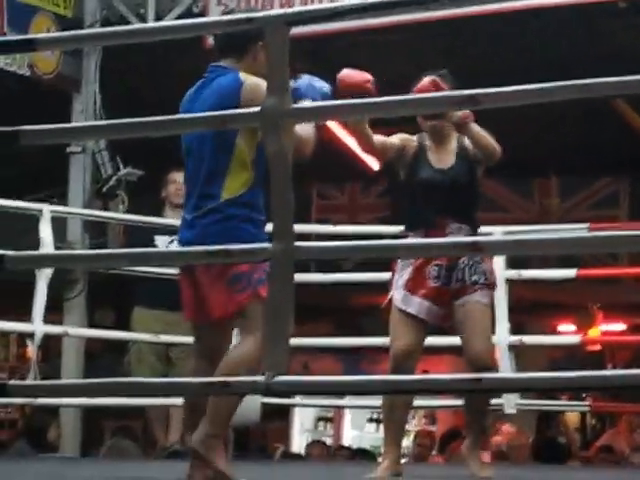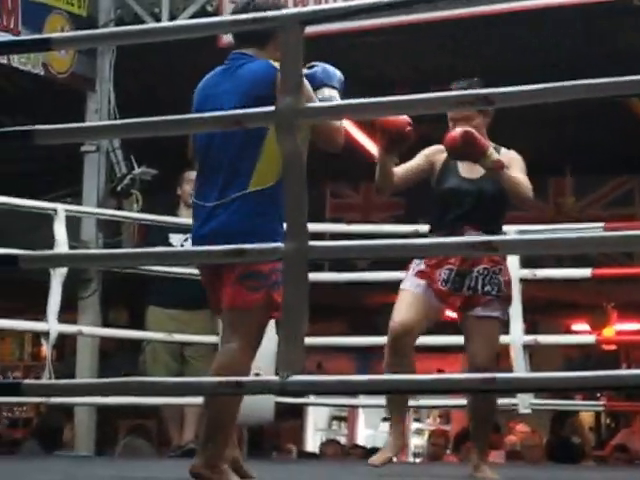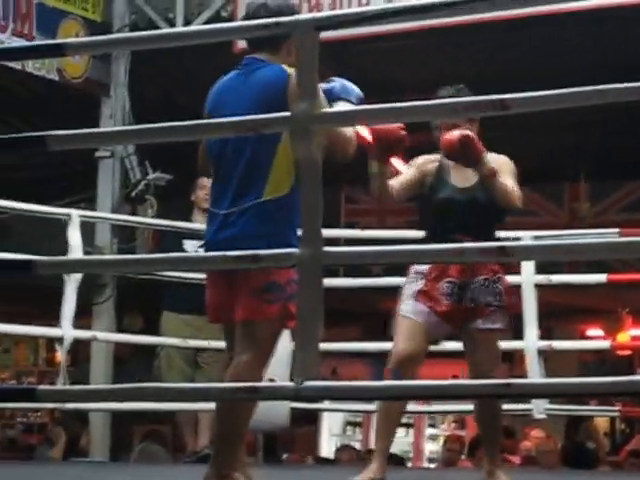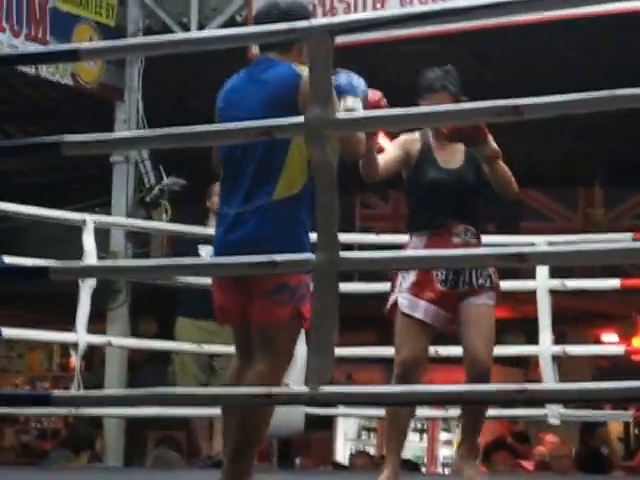
dt=0.3s
person 1, frame 1
left shoulder: (193, 96)
right shoulder: (251, 88)
right elbow: (300, 145)
right wrist: (309, 103)
left hip: (195, 236)
right hip: (234, 233)
left knee: (209, 350)
right knee: (255, 336)
right ankle: (210, 438)
person 1, frame 2
left shoulder: (208, 83)
right shoulder: (280, 76)
right elbow: (332, 137)
right wrist: (328, 90)
left hip: (210, 227)
right hip: (252, 227)
left knee: (235, 337)
right knee: (241, 341)
person 1, frame 3
left shoulder: (220, 89)
right shoulder: (293, 83)
right elbow: (344, 147)
right wrist: (345, 102)
left hip: (222, 235)
right hip: (266, 236)
left knee: (242, 352)
right knee: (252, 354)
person 1, frame 4
left shoulder: (230, 89)
right shoulder: (304, 81)
right elbow: (353, 146)
right wrist: (352, 99)
left hip: (231, 237)
right hip: (277, 239)
left knee: (248, 354)
right knee: (271, 358)
person 2, frame 1
left shoulder: (470, 146)
right shoulder: (406, 145)
left elbow: (494, 153)
right elbow: (368, 142)
left wrist: (459, 119)
right wrist: (357, 114)
left hip: (467, 260)
right hip: (419, 260)
left knee: (480, 358)
right knee: (401, 356)
person 2, frame 2
left shoulder: (507, 159)
right shoulder: (436, 156)
left elbow: (525, 195)
right elbow: (388, 183)
left wrist: (491, 160)
right wrist: (386, 155)
left hip: (485, 268)
right hip: (436, 261)
left knee: (483, 367)
right knee: (399, 330)
right ankle: (395, 435)
person 2, frame 3
left shoulder: (498, 164)
right shoulder: (427, 166)
left elbow: (513, 203)
right elbow: (386, 197)
left wrist: (483, 166)
right wrist: (379, 165)
left hip: (482, 277)
right hip: (431, 274)
left knee: (487, 378)
right knee: (401, 360)
person 2, frame 4
left shoulder: (478, 146)
right shoulder: (411, 144)
left elbow: (509, 189)
right elbow: (372, 173)
left wrist: (487, 150)
right wrist: (368, 141)
left hip: (471, 261)
left knee: (480, 364)
right knee: (407, 364)
person 3, frame 1
right shoulder: (144, 227)
left hip: (186, 313)
right hip: (148, 312)
left knee: (183, 378)
right knee: (150, 380)
left ankle: (174, 442)
right ankle: (160, 443)
person 3, frame 2
right shoulder: (160, 225)
left hip: (202, 311)
right hip: (162, 310)
left knee: (198, 377)
right knee: (165, 378)
left ankle: (190, 440)
right ankle: (176, 442)
person 3, frame 3
right shoulder: (174, 231)
right hip: (176, 315)
left knee: (212, 383)
right knee: (179, 384)
left ankle: (204, 446)
right ankle: (190, 447)
person 3, frame 4
right shoulder: (189, 236)
left hip: (230, 323)
right hip: (191, 320)
right knee: (193, 388)
left ankle: (218, 451)
right ankle: (204, 453)
